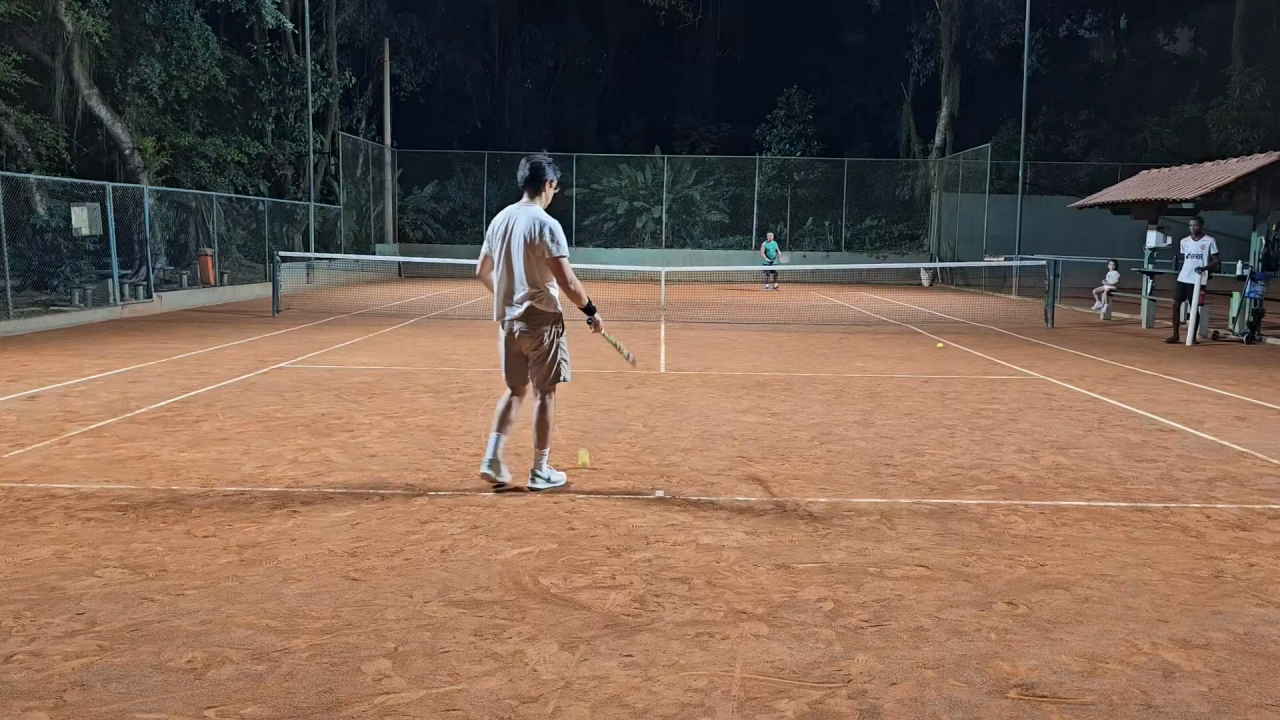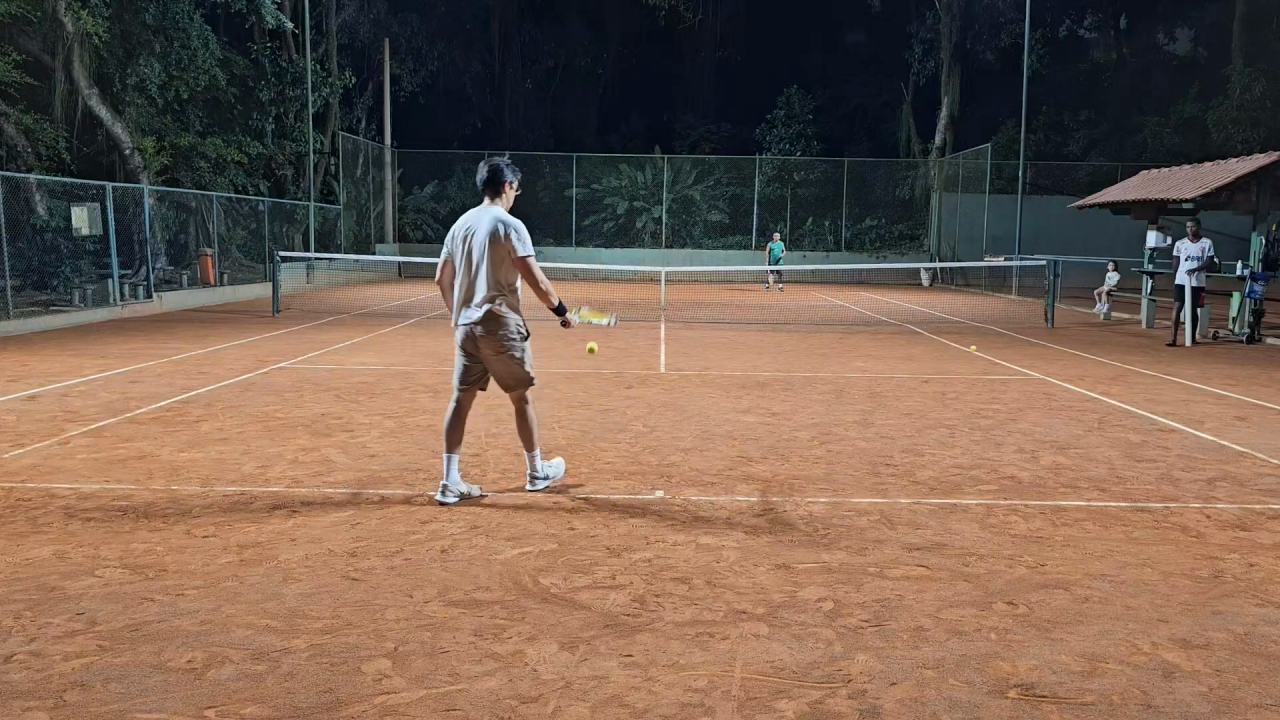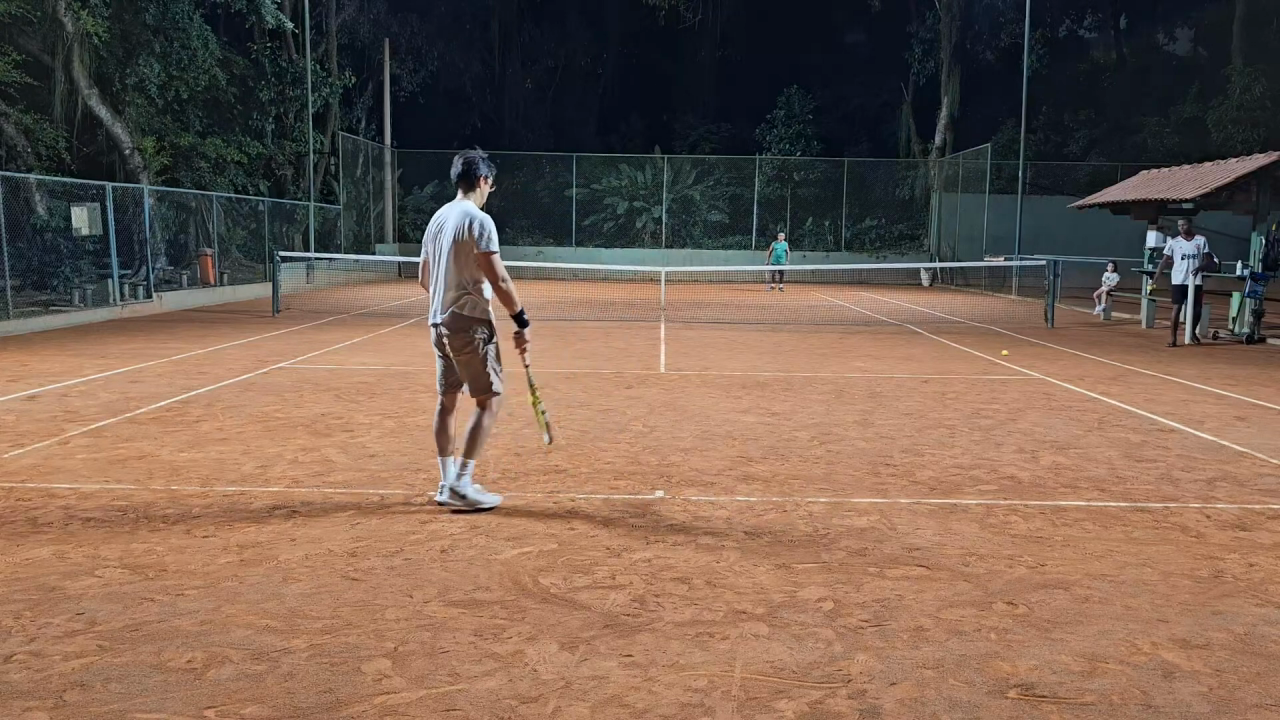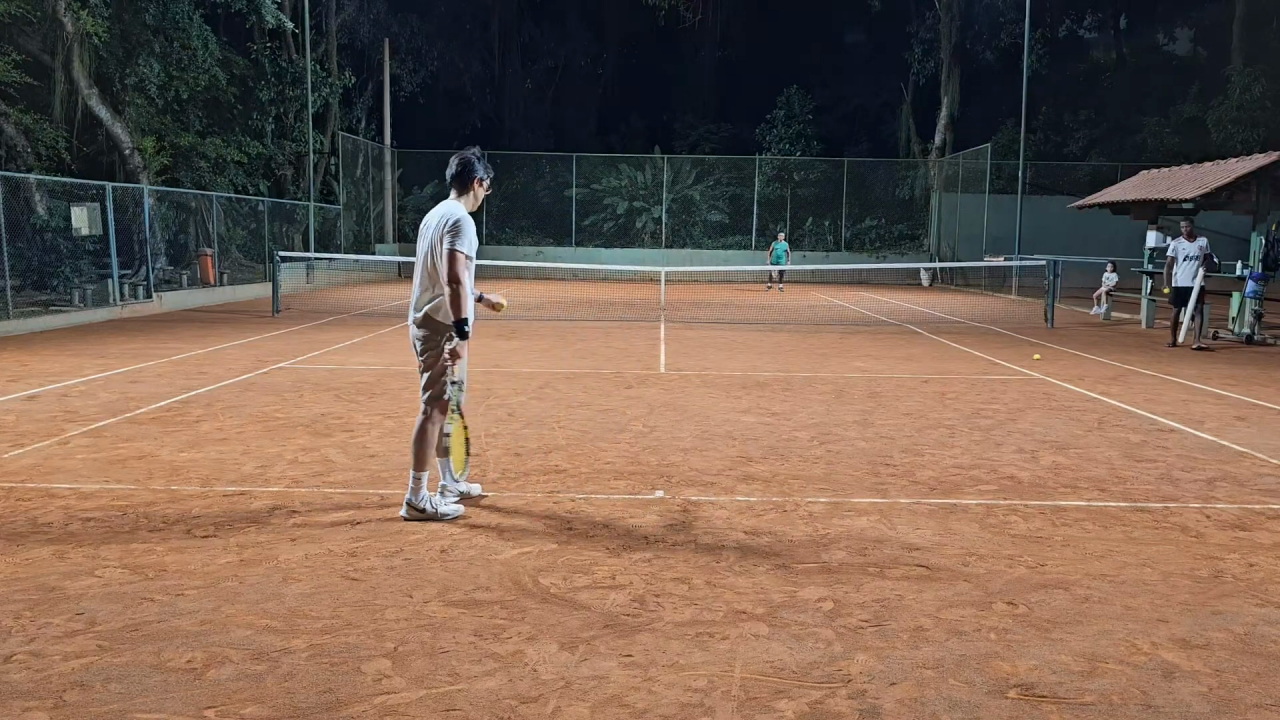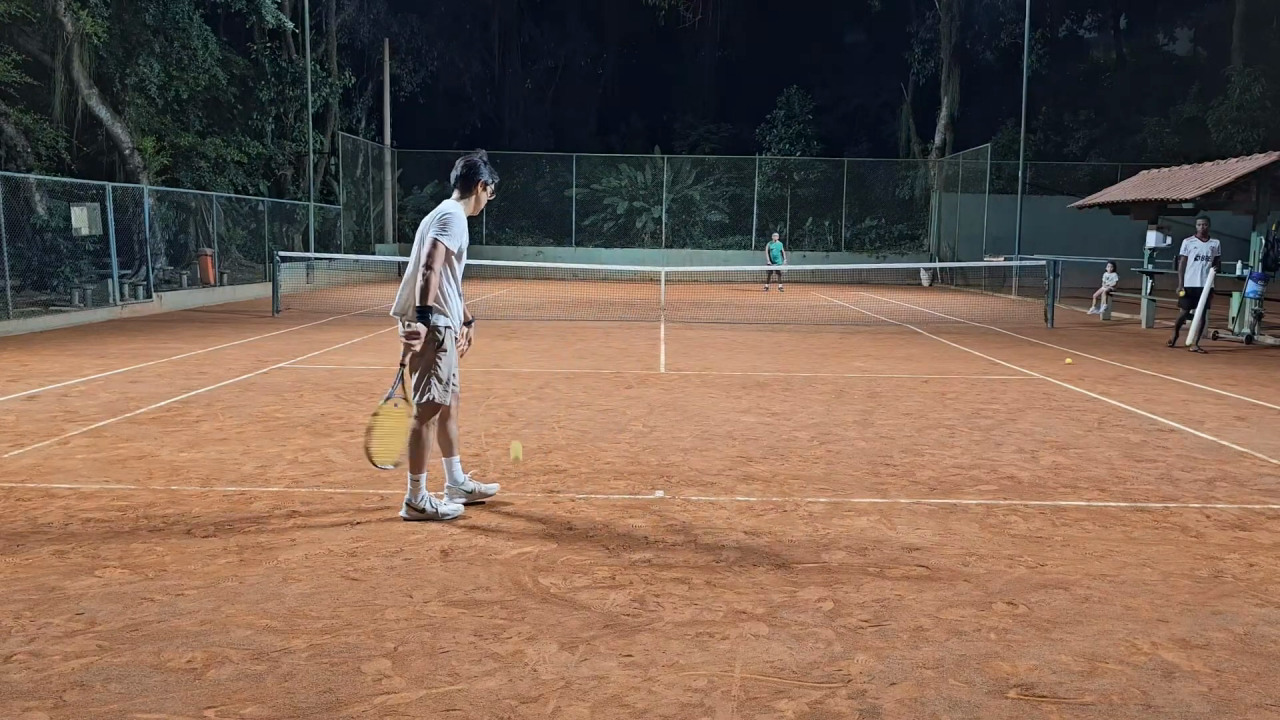
dt=0.3s
person 1, frame 1
left shoulder: (499, 220)
right shoulder: (547, 225)
left elbow: (483, 272)
right elbow: (567, 281)
right wrist: (591, 312)
left hip: (509, 320)
right hip: (542, 320)
left knee: (515, 391)
right knee: (544, 393)
left ankle: (493, 459)
right ankle: (541, 471)
person 1, frame 2
left shoulder: (460, 224)
right shoulder: (510, 225)
left elbow: (442, 279)
right elbow: (536, 281)
right wrist: (561, 311)
left hip: (467, 326)
right hip: (501, 325)
left knee: (461, 399)
right knee: (522, 397)
left ankle: (450, 482)
right ankle: (536, 470)
person 1, frame 3
left shoulder: (437, 219)
right shoulder: (479, 220)
left elbow: (425, 279)
right elbow: (499, 280)
right wrist: (522, 322)
left hip: (440, 323)
right hip: (470, 323)
left knee: (447, 402)
right knee: (488, 401)
left ankle: (450, 483)
right ankle: (461, 484)
person 1, frame 4
left shoulder: (436, 214)
right shoulder: (460, 220)
right elbow: (454, 279)
left wrist: (482, 297)
right wrist: (460, 332)
left hip: (434, 324)
right hip: (443, 328)
left knee: (443, 406)
right knee: (435, 409)
left ankle: (448, 482)
right ankle: (417, 499)
person 1, frame 5
left shoulder: (445, 214)
right shoulder: (452, 217)
right elbow: (430, 269)
left wrist: (466, 321)
right wrist: (422, 318)
left hip: (440, 327)
right hip: (431, 327)
left knee: (448, 405)
right knee: (428, 410)
left ankle: (457, 484)
right ankle: (416, 500)
